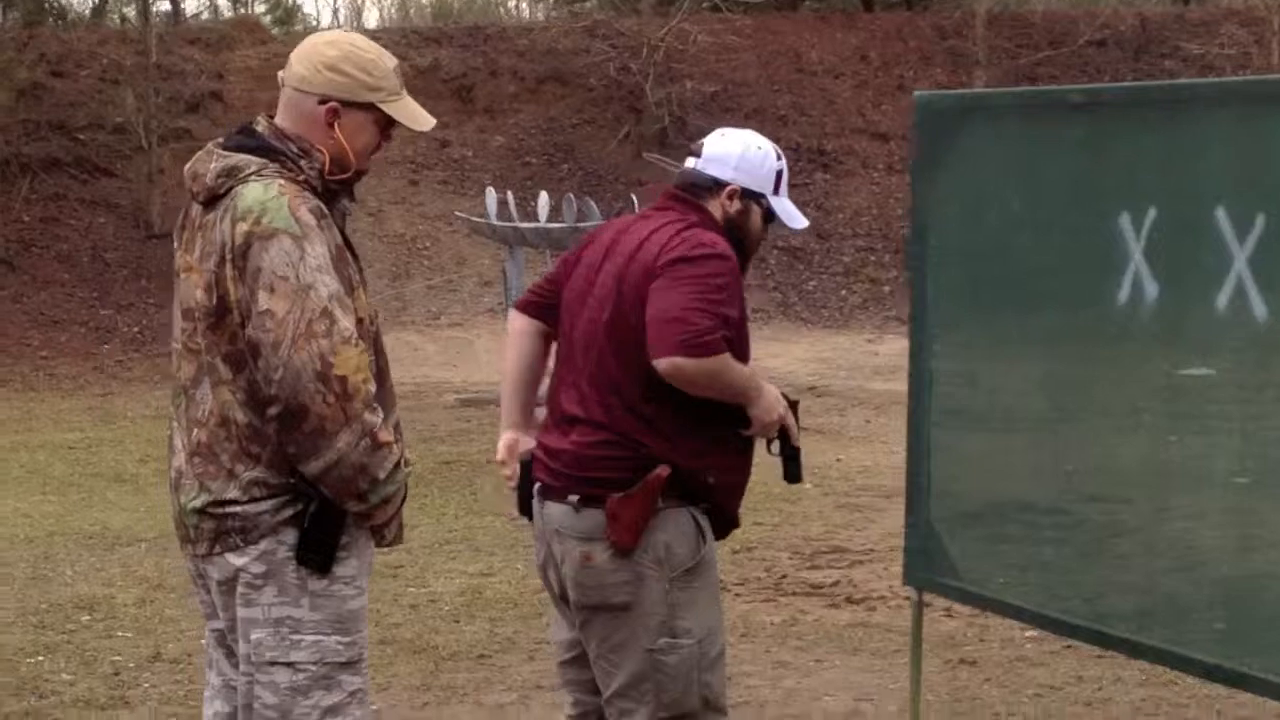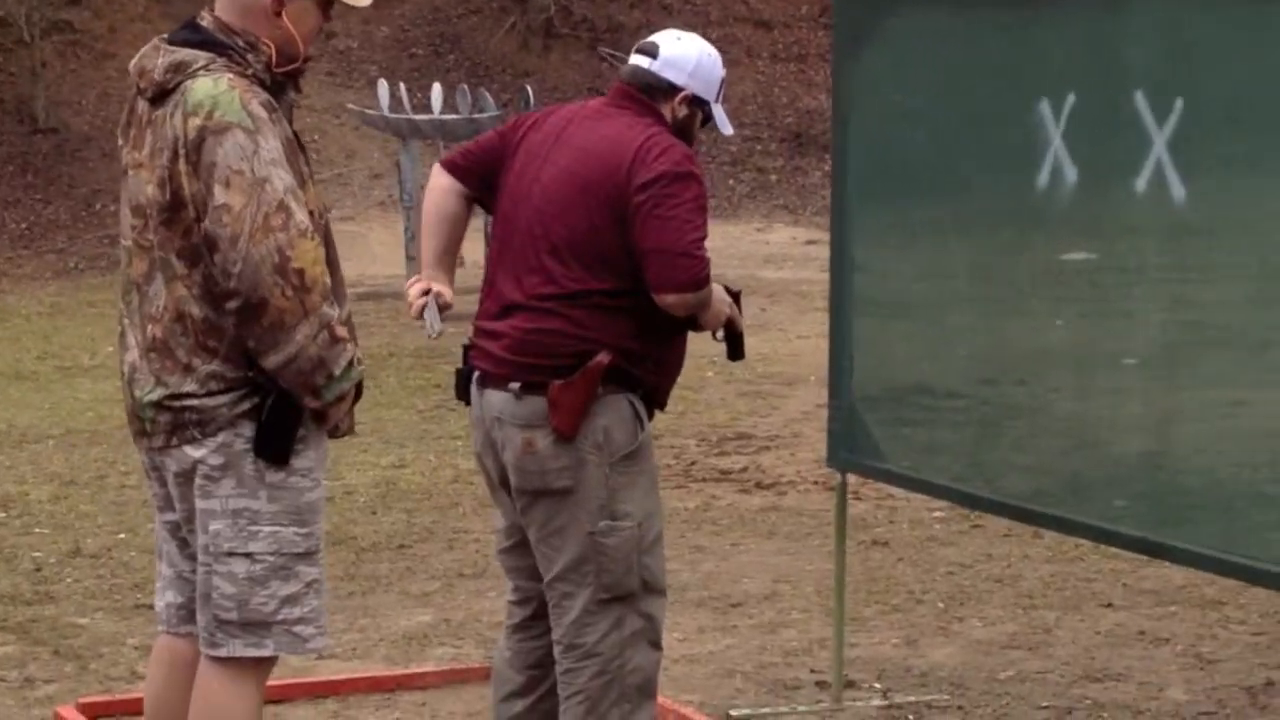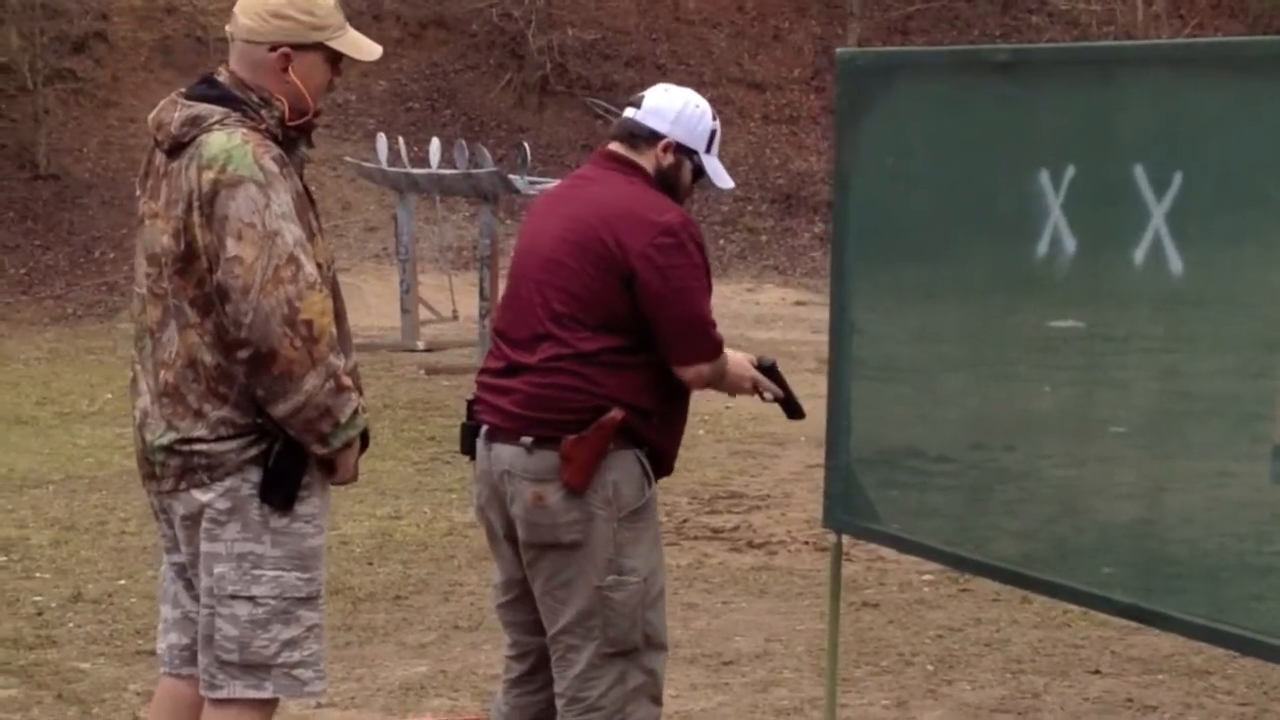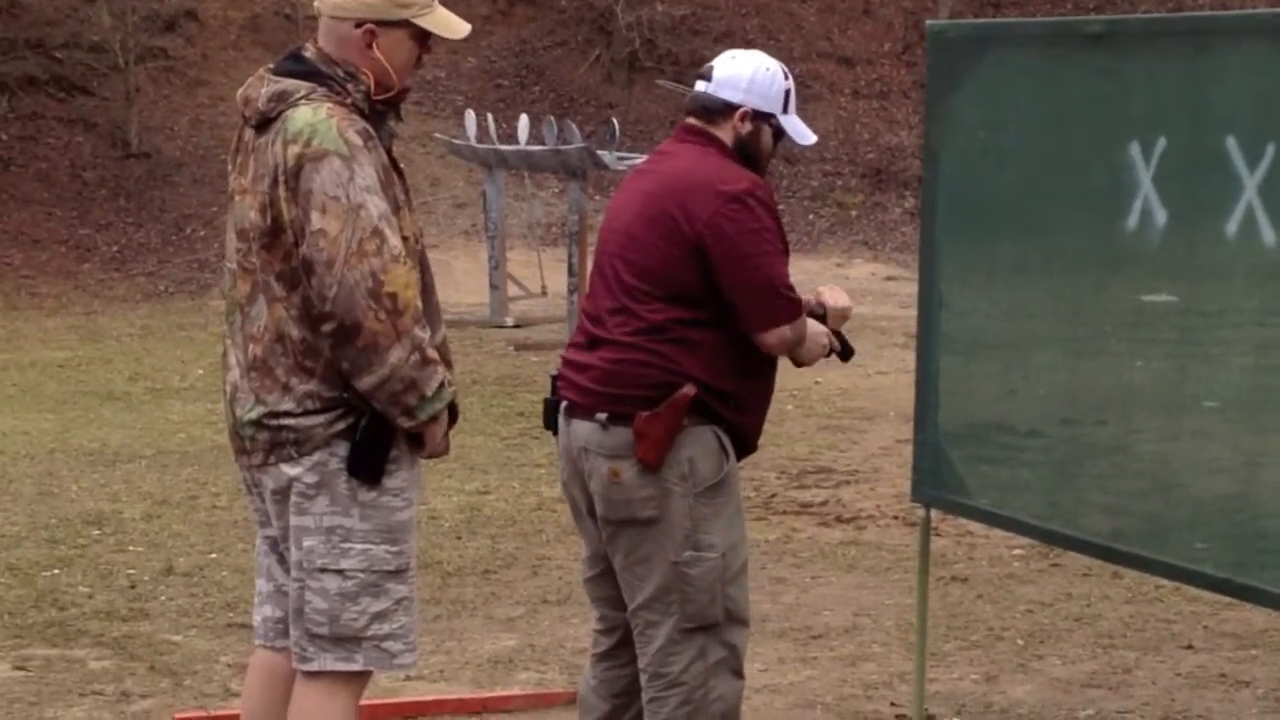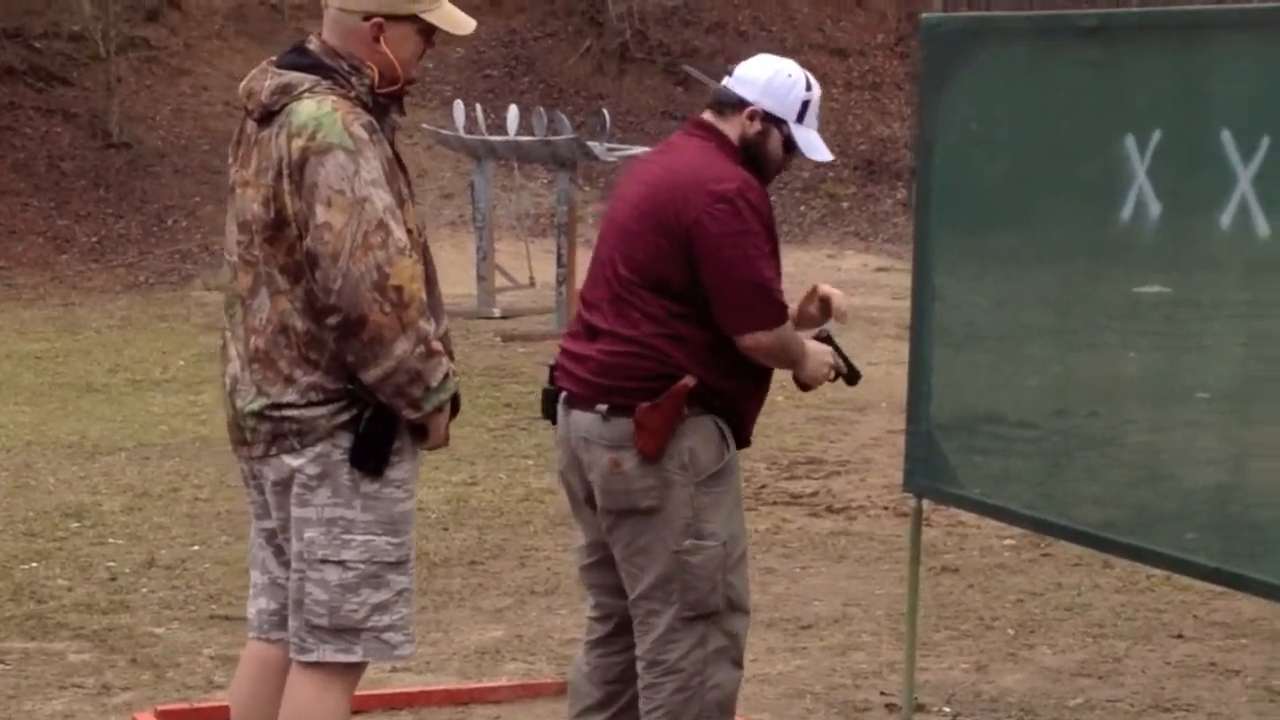
dt=1s
person 1, frame 1
left shoulder: (226, 196)
right shoulder: (280, 212)
right elbow: (316, 384)
right wrist: (382, 493)
left hip: (227, 508)
right hip: (287, 526)
person 1, frame 2
left shoulder: (164, 90)
right shoulder: (229, 107)
right elbow: (271, 273)
right wrist: (334, 382)
left hip: (176, 394)
right hip: (242, 412)
left knee: (187, 622)
right knee: (240, 640)
person 1, frame 3
left shoulder: (181, 144)
right shoulder: (243, 159)
right elbow: (278, 321)
right wrist: (339, 429)
left hip: (184, 441)
right hip: (249, 458)
left knee: (189, 662)
person 1, frame 4
left shoulder: (274, 119)
right shoulder: (330, 133)
right elbow: (364, 297)
right wrist: (426, 401)
left hip: (277, 418)
right hip: (339, 433)
left knee: (284, 635)
right knee: (336, 655)
person 1, frame 5
left shoulder: (273, 113)
right shoulder: (333, 128)
right elbow: (369, 289)
right wrist: (429, 393)
left hip: (276, 406)
right hip: (340, 424)
left knee: (277, 630)
right knee: (330, 649)
person 2, frame 1
left shoulder: (614, 235)
right shoulder: (699, 249)
left elbow: (530, 314)
right elbow: (680, 355)
left wrist: (517, 425)
right wrist: (753, 390)
left hip: (567, 510)
right hip: (636, 528)
person 2, frame 2
left shoulder: (543, 127)
right shoulder: (661, 157)
left elbow: (452, 173)
right elbow: (676, 289)
left wrist: (437, 268)
right wrist: (712, 302)
left hip: (501, 395)
right hip: (576, 413)
left knee: (537, 602)
right knee: (608, 609)
person 2, frame 3
left shoulder: (556, 200)
right shoulder: (656, 221)
right elbow: (695, 365)
left wrist: (715, 365)
right wrist: (731, 370)
left hip: (503, 449)
left knee: (532, 654)
right knee: (609, 665)
person 2, frame 4
left shoulder: (652, 175)
right shoulder: (730, 190)
right elbow: (774, 331)
left wrist: (804, 304)
right wrist: (810, 336)
left hip: (591, 427)
right hip: (660, 444)
left knee: (624, 633)
right knee: (693, 641)
person 2, frame 5
left shoulder: (663, 164)
right shoulder: (725, 188)
right elbow: (755, 334)
left wrist: (795, 314)
right wrist: (803, 356)
left hip: (590, 417)
right hip: (658, 435)
left knee: (618, 617)
right knee: (692, 628)
